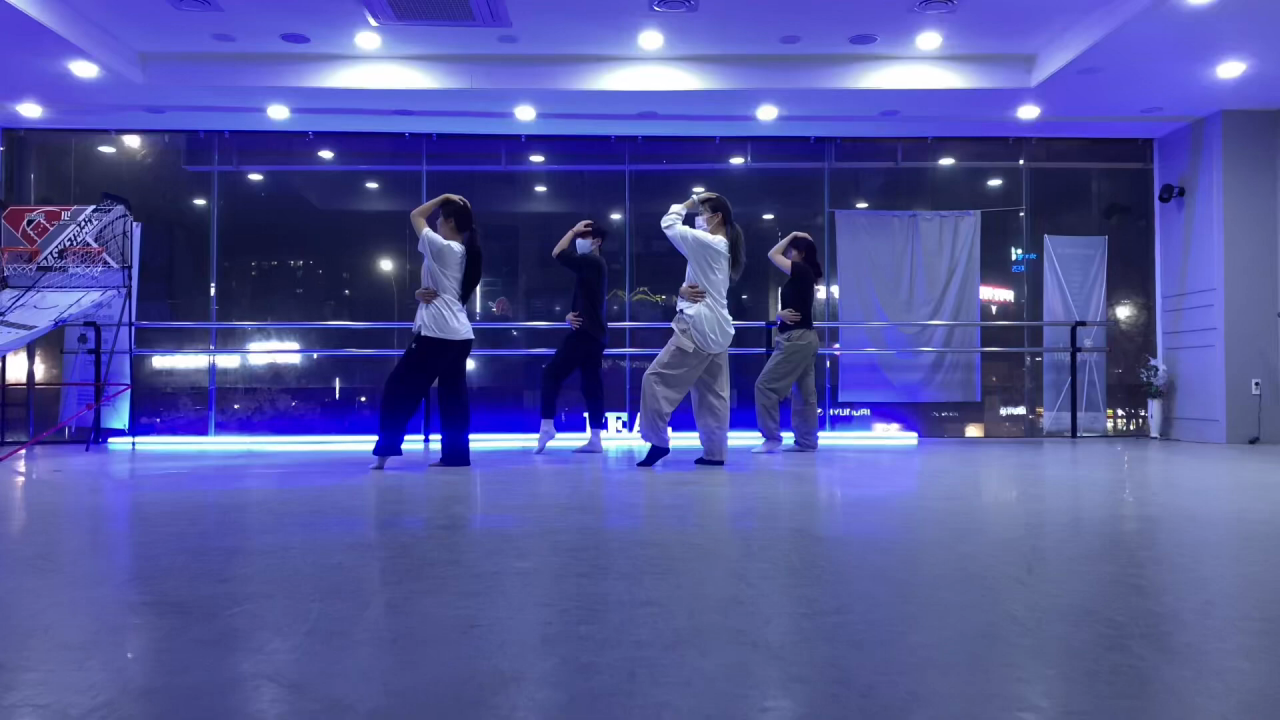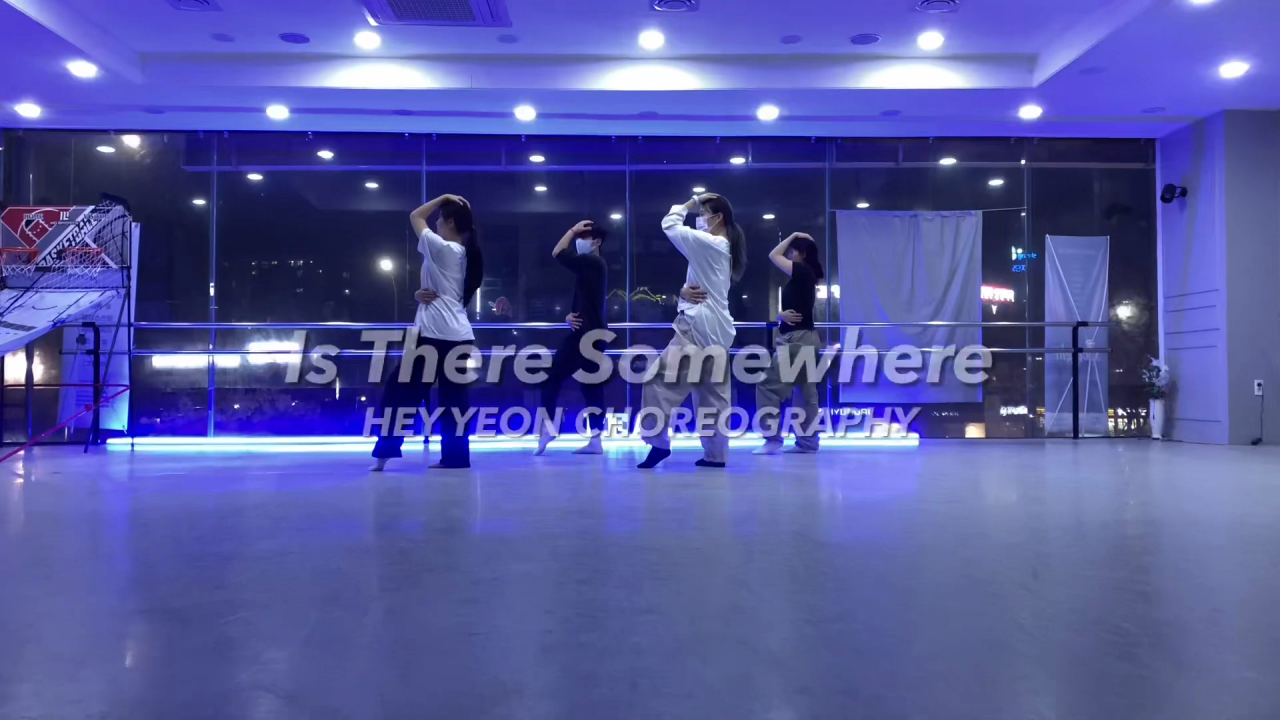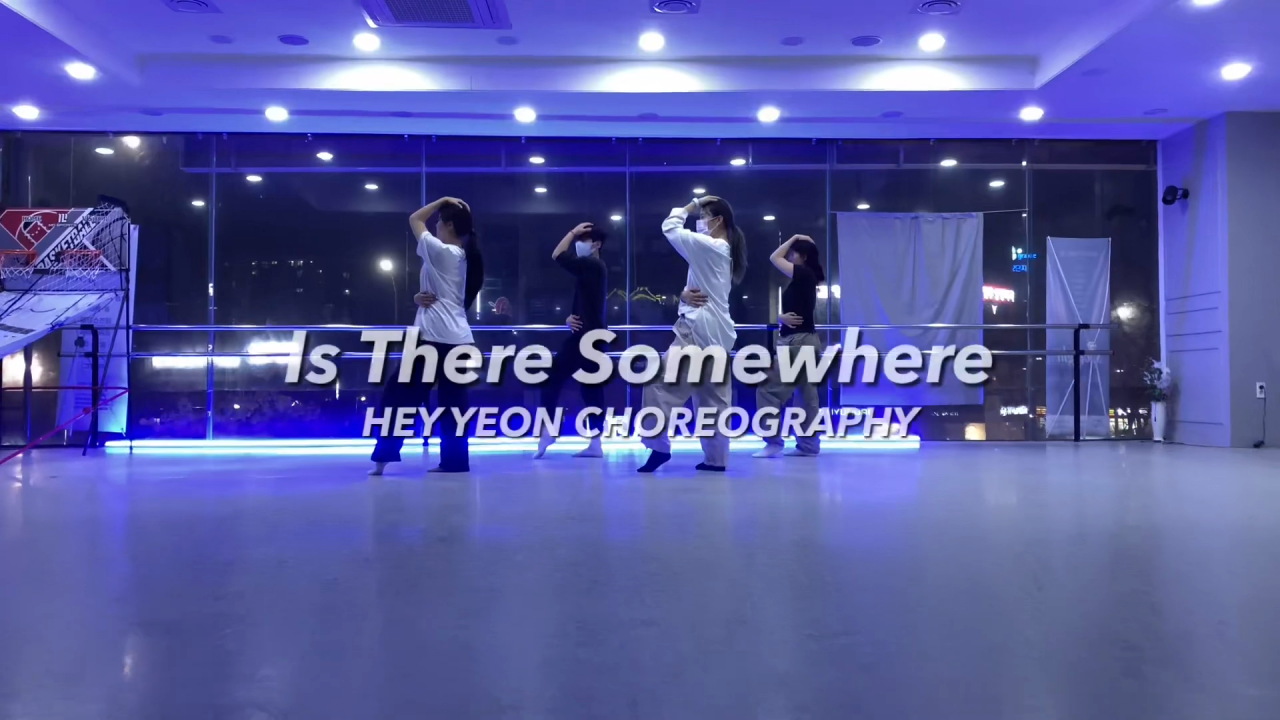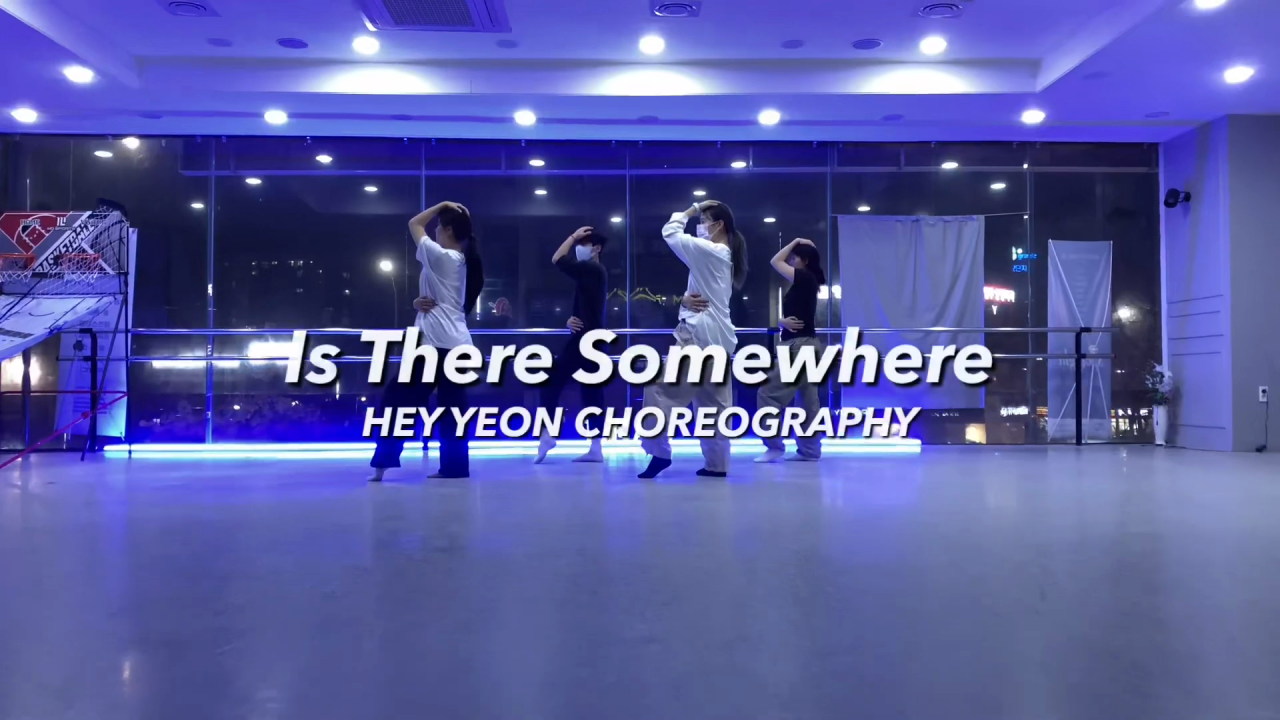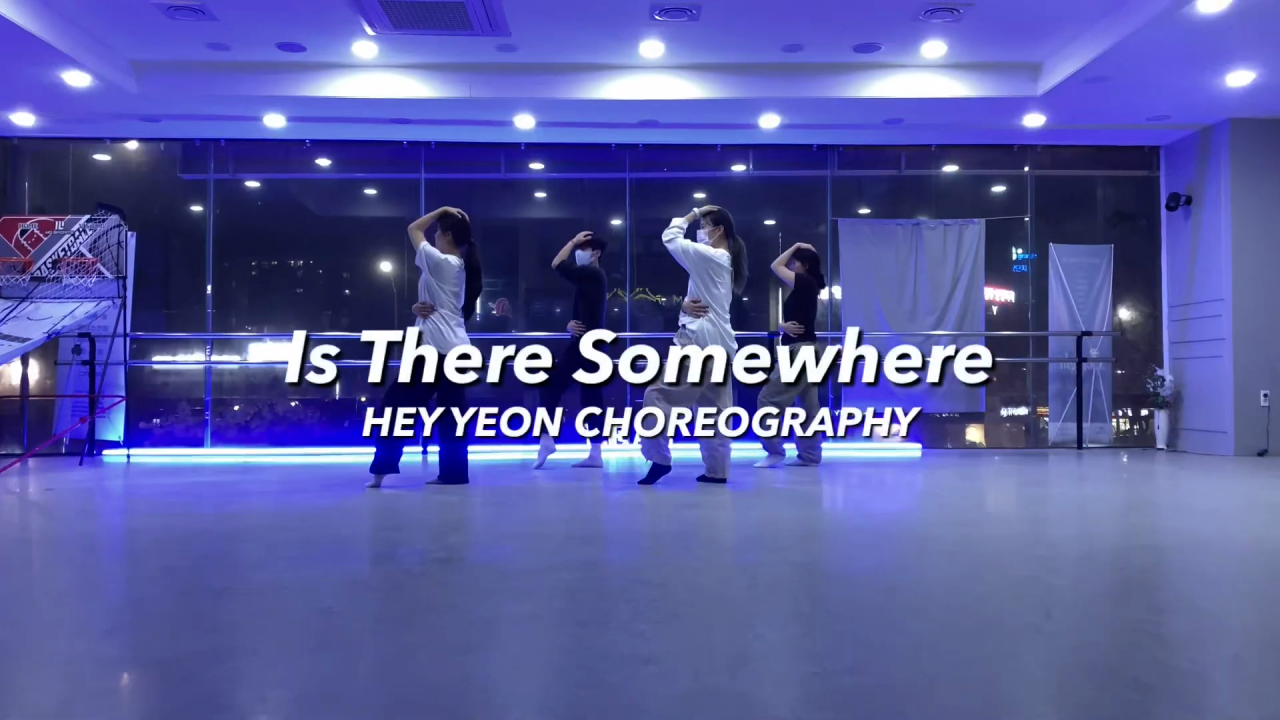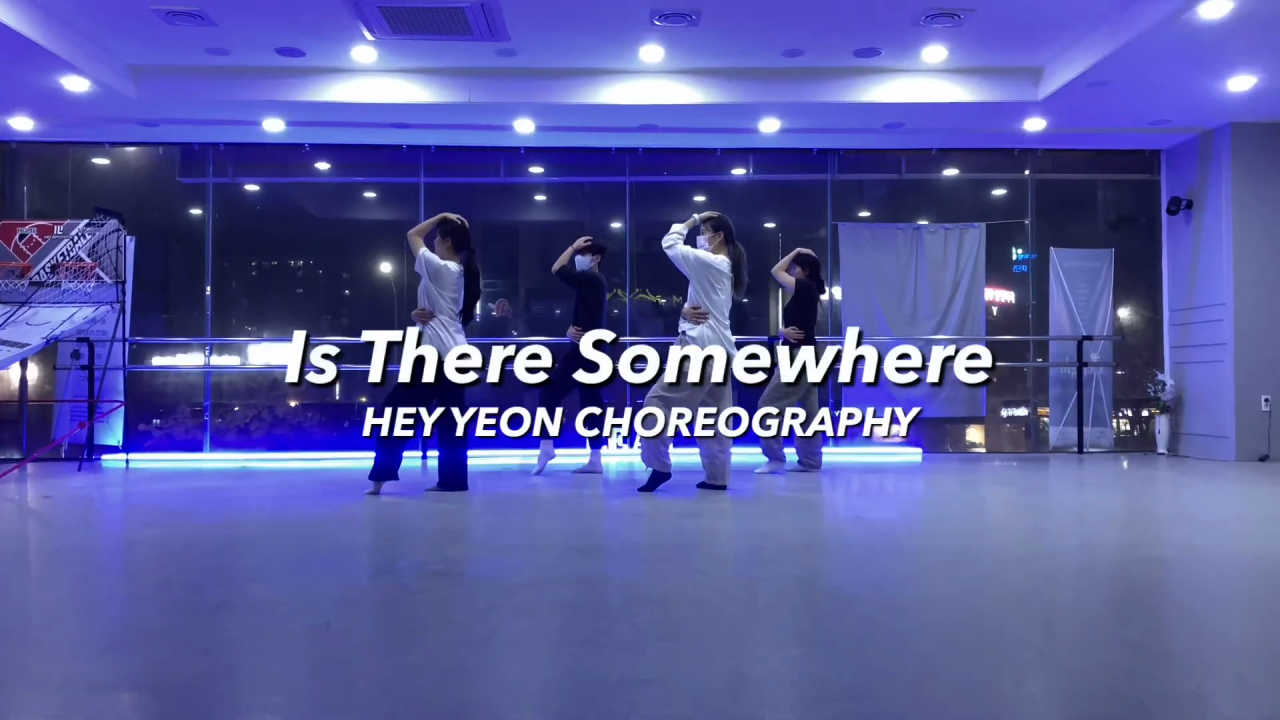
dt=0.1s
person 1, frame 1
left shoulder: (440, 248)
right shoulder: (465, 253)
left elbow: (416, 216)
left wrist: (443, 198)
right wrist: (422, 294)
left hip: (436, 334)
right hip: (460, 334)
left knee: (399, 390)
right knee: (453, 398)
left ankle: (386, 451)
right ankle: (455, 455)
person 1, frame 2
left shoulder: (440, 248)
right shoulder: (465, 254)
left elbow: (415, 216)
left wrist: (443, 198)
right wrist: (421, 295)
left hip: (436, 335)
right hip: (459, 335)
left knee: (399, 391)
right knee: (453, 399)
left ankle: (385, 453)
right ankle: (454, 457)
person 1, frame 3
left shoulder: (439, 251)
right shoulder: (464, 257)
left elbow: (415, 219)
left wrist: (443, 201)
right wrist: (421, 298)
left hip: (435, 338)
right hip: (458, 339)
left knee: (397, 395)
right knee: (452, 402)
left ankle: (383, 458)
right ankle: (454, 461)
person 1, frame 4
left shoulder: (439, 256)
right shoulder: (464, 262)
left elbow: (414, 224)
left wrist: (442, 206)
right wrist: (420, 303)
left hip: (434, 343)
right hip: (458, 343)
left knee: (397, 399)
right knee: (452, 407)
left ankle: (383, 463)
right ankle: (454, 466)
person 1, frame 5
left shoulder: (438, 261)
right shoulder: (463, 267)
left elbow: (413, 229)
left wrist: (442, 211)
right wrist: (420, 308)
left hip: (434, 349)
right hip: (457, 349)
left knee: (397, 406)
right knee: (451, 413)
left ankle: (383, 469)
right ankle: (453, 472)
person 1, frame 6
left shoulder: (438, 268)
right shoulder: (463, 273)
left elbow: (413, 235)
left wrist: (441, 217)
right wrist: (419, 314)
left hip: (433, 355)
left knee: (396, 411)
right knee: (450, 420)
left ankle: (382, 476)
right ankle: (452, 479)
person 2, frame 1
left shoulder: (706, 243)
right shoulder: (724, 248)
left elbow: (668, 224)
left wrist: (692, 201)
left hip: (698, 328)
right hip: (717, 328)
left knee: (656, 379)
right knee: (712, 395)
left ankle: (658, 441)
right ankle: (715, 453)
person 2, frame 2
left shoulder: (707, 244)
right shoulder: (725, 249)
left elbow: (669, 224)
left wrist: (693, 201)
left hip: (699, 329)
right hip: (718, 330)
left knee: (658, 381)
right knee: (714, 396)
left ankle: (659, 442)
right ankle: (716, 455)
person 2, frame 3
left shoulder: (707, 247)
right shoulder: (725, 252)
left elbow: (670, 228)
left wrist: (693, 204)
right wrist: (686, 294)
left hip: (700, 332)
right hip: (719, 333)
left knee: (658, 385)
right knee: (714, 399)
left ankle: (659, 447)
right ankle: (716, 459)
person 2, frame 4
left shoulder: (708, 251)
right shoulder: (726, 256)
left elbow: (670, 232)
left wrist: (694, 208)
right wrist: (687, 298)
left hip: (700, 336)
right hip: (719, 338)
left knee: (658, 389)
right knee: (715, 403)
left ankle: (660, 452)
right ankle: (717, 464)
person 2, frame 5
left shoulder: (708, 257)
right shoulder: (726, 262)
left elbow: (670, 238)
left wrist: (694, 213)
right wrist: (686, 304)
left hip: (700, 342)
right hip: (719, 343)
left knee: (658, 396)
right knee: (715, 411)
left ankle: (660, 459)
right ankle: (717, 470)
person 2, frame 6
left shoulder: (709, 263)
right shoulder: (726, 268)
left elbow: (670, 244)
left wrist: (694, 219)
right wrist: (687, 310)
left hip: (700, 348)
right hip: (719, 349)
left knee: (658, 401)
left ankle: (660, 466)
right ankle: (717, 477)
person 3, frame 1
left shoulder: (591, 262)
right shoulder: (593, 266)
left elbow: (557, 253)
left wrist: (573, 230)
right wrist: (570, 315)
left hip: (585, 333)
right hip: (594, 333)
left knee: (551, 374)
right knee: (592, 385)
left ankle: (547, 426)
right ankle: (595, 440)
person 3, frame 2
left shoulder: (591, 262)
right shoulder: (592, 266)
left elbow: (557, 253)
left wrist: (573, 229)
right wrist: (570, 315)
left hip: (585, 333)
right hip: (593, 333)
left knee: (552, 375)
right knee: (592, 386)
left ankle: (547, 428)
right ankle: (595, 441)
person 3, frame 3
left shoulder: (591, 265)
right shoulder: (593, 269)
left elbow: (557, 255)
left wrist: (572, 232)
right wrist: (570, 318)
left hip: (585, 337)
left knee: (551, 379)
right knee: (592, 389)
left ankle: (547, 431)
right ankle: (595, 444)
person 3, frame 4
left shoulder: (591, 269)
right shoulder: (593, 273)
left elbow: (557, 259)
left wrist: (573, 236)
right wrist: (570, 321)
left knee: (551, 382)
right knee: (592, 392)
left ankle: (547, 435)
right ankle: (595, 448)
person 3, frame 5
left shoulder: (591, 274)
right shoulder: (592, 278)
left elbow: (557, 264)
left wrist: (573, 241)
right wrist: (570, 325)
left knee: (550, 388)
right knee: (592, 398)
left ankle: (546, 440)
right ankle: (595, 454)
person 3, frame 6
left shoulder: (591, 279)
right shoulder: (592, 283)
left elbow: (557, 269)
left wrist: (573, 247)
right wrist: (570, 331)
left knee: (549, 392)
right knee: (591, 402)
left ankle: (547, 446)
right ankle: (595, 459)
person 4, frame 1
left shoulder: (802, 271)
right shoulder: (803, 276)
left elbow: (773, 254)
right elbow: (792, 306)
left wrist: (792, 235)
right wrist: (780, 314)
left hip: (797, 339)
right hip: (803, 338)
left knee: (766, 385)
right knee: (805, 393)
left ankle: (772, 437)
right ankle: (806, 441)
person 4, frame 2
left shoulder: (803, 272)
right shoulder: (803, 277)
left elbow: (773, 255)
right elbow: (792, 306)
left wrist: (793, 236)
right wrist: (781, 315)
left hip: (797, 339)
right hip: (804, 339)
left knee: (767, 386)
right knee: (807, 394)
left ankle: (773, 438)
right ankle: (807, 442)
person 4, frame 3
left shoulder: (804, 274)
right shoulder: (803, 280)
left elbow: (774, 258)
right elbow: (793, 309)
left wrist: (794, 238)
right wrist: (782, 317)
left hip: (798, 343)
right hip: (805, 342)
left knee: (767, 389)
right knee: (807, 396)
left ankle: (774, 442)
right ankle: (808, 445)
person 4, frame 4
left shoulder: (805, 278)
right shoulder: (804, 284)
left elbow: (775, 261)
right elbow: (794, 312)
left wrist: (795, 242)
right wrist: (783, 321)
left hip: (799, 346)
right hip: (805, 345)
left knee: (767, 393)
right knee: (808, 400)
left ankle: (775, 447)
right ankle: (809, 449)
person 4, frame 5
left shoulder: (806, 283)
right shoulder: (805, 288)
left elbow: (776, 266)
right elbow: (793, 318)
left wrist: (796, 246)
right wrist: (784, 327)
left hip: (799, 352)
left knee: (768, 400)
right knee: (808, 406)
left ankle: (775, 452)
right ankle: (810, 455)
person 4, frame 6
left shoulder: (806, 288)
right shoulder: (805, 294)
left elbow: (776, 271)
right elbow: (794, 323)
left wrist: (796, 251)
right wrist: (784, 332)
left knee: (769, 405)
right knee: (808, 410)
left ankle: (775, 458)
right ankle: (810, 460)
